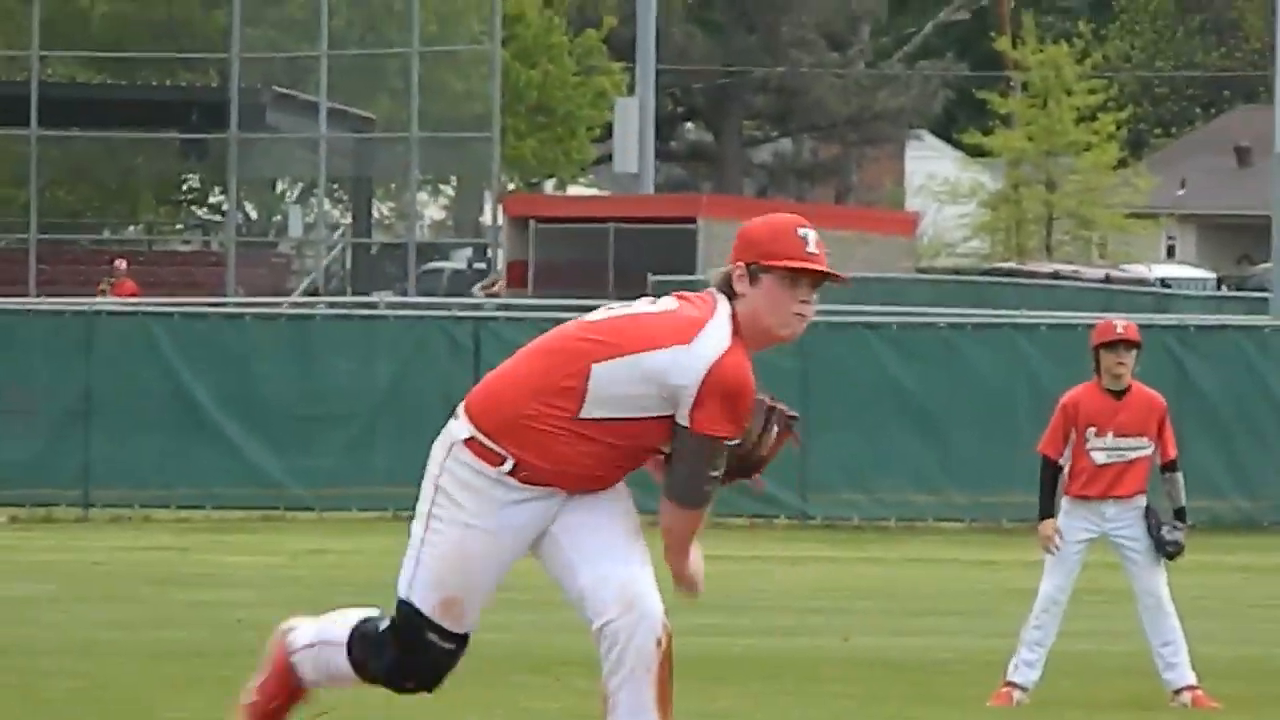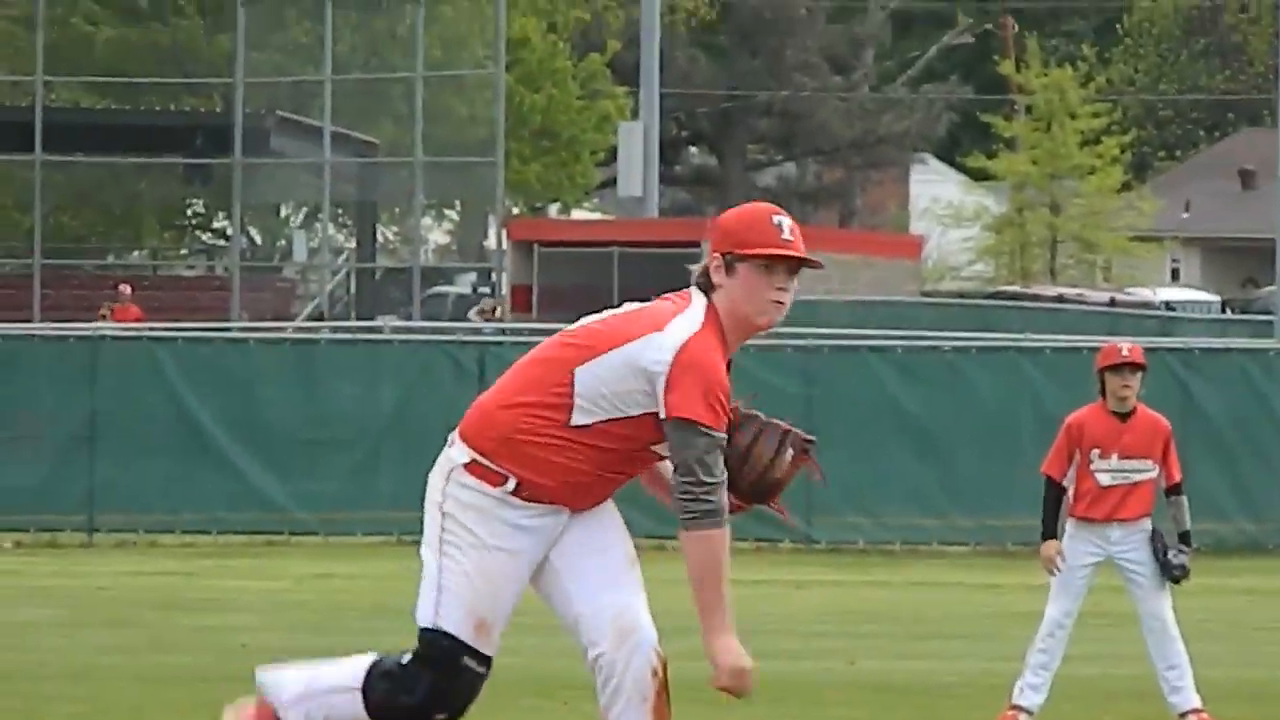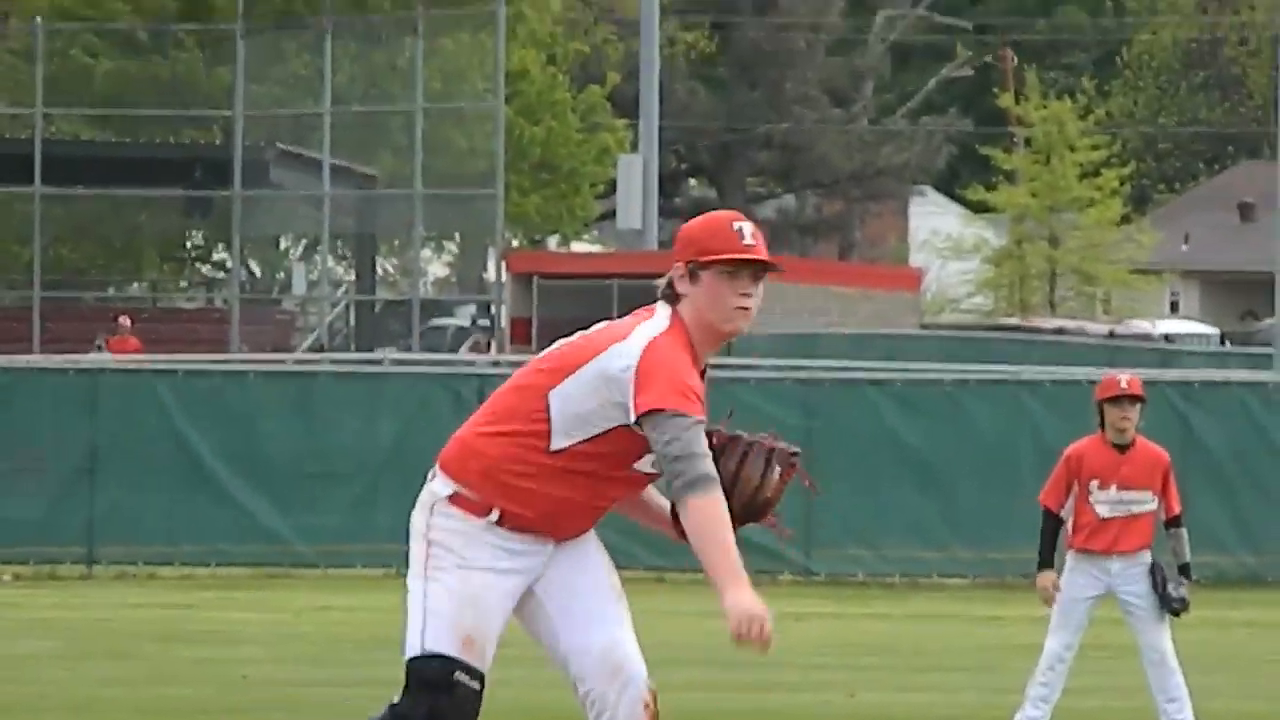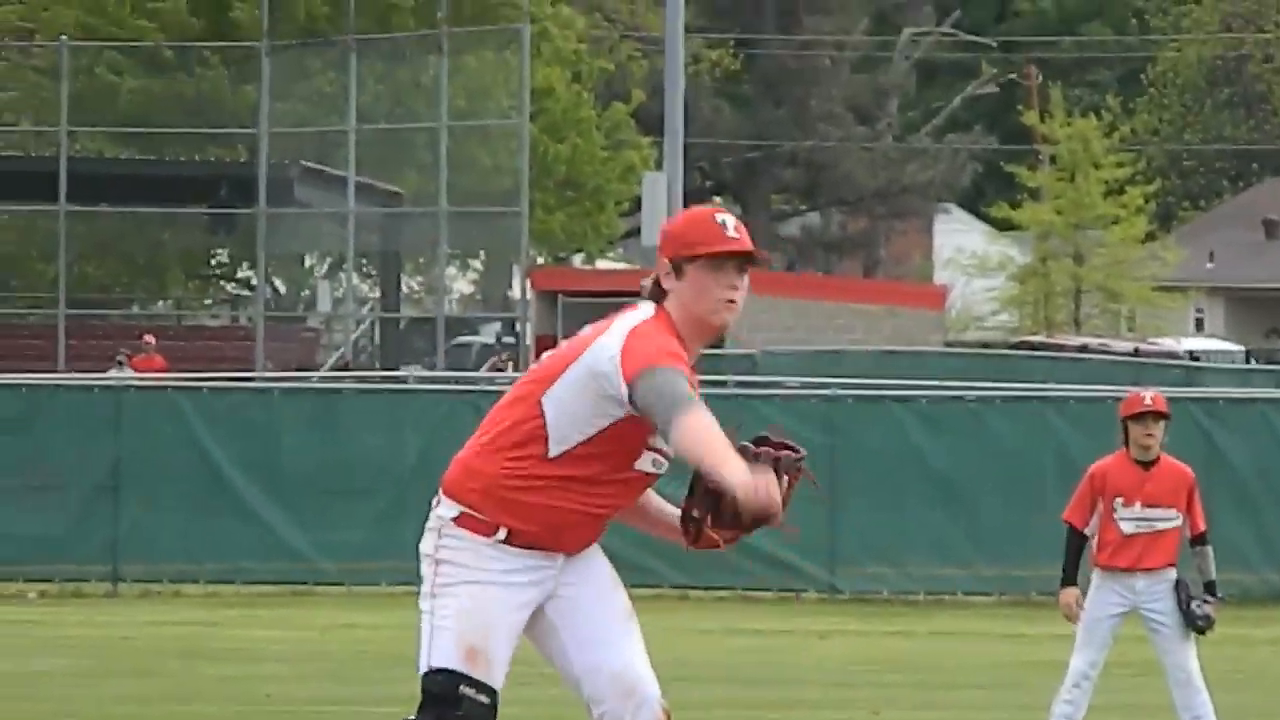
dt=0.1s
person 1, frame 1
left shoulder: (697, 318)
right shoulder: (723, 367)
right elbow: (687, 491)
left wrist: (707, 456)
right wrist: (680, 558)
right hip: (494, 470)
left knee: (639, 620)
right knee: (418, 654)
right ankle: (301, 653)
person 1, frame 2
left shoulder: (686, 321)
right shoulder: (697, 350)
right elbow: (698, 501)
left wrist: (708, 464)
right wrist: (719, 633)
left hip: (576, 505)
right hip: (488, 490)
left knee: (632, 649)
person 1, frame 3
left shoulder: (672, 355)
right shoulder: (661, 353)
right elbow: (689, 476)
left wrist: (679, 524)
right wrist: (734, 587)
left hip: (561, 538)
right hip: (474, 523)
person 1, frame 4
left shoulder: (667, 357)
right shoulder: (642, 336)
right elbow: (679, 414)
left wrist: (688, 529)
right wrist: (740, 477)
left hip: (568, 555)
right hip: (480, 542)
person 2, frame 1
left shoulder: (1154, 404)
right shoulder: (1074, 402)
left elbow: (1169, 462)
right elbow: (1051, 460)
left wrist: (1180, 516)
right wrist: (1046, 516)
left hip: (1131, 511)
right hip: (1079, 510)
left knee: (1156, 597)
right knee: (1051, 595)
left ankle: (1184, 685)
right ankle: (1017, 682)
person 2, frame 2
left shoulder: (1158, 427)
right shoulder: (1078, 423)
left elbow: (1173, 485)
right elbow: (1054, 480)
left wrist: (1184, 540)
right wrist: (1048, 537)
left hip: (1136, 534)
right hip: (1084, 533)
left knee: (1161, 620)
right knee: (1056, 618)
person 2, frame 3
left shoulder: (1158, 459)
right shoulder: (1077, 455)
left elbow: (1173, 518)
right elbow: (1053, 512)
left wrist: (1184, 572)
right wrist: (1045, 567)
left hip: (1136, 567)
right hip: (1083, 566)
left knee: (1161, 653)
right knee: (1057, 651)
person 2, frame 4
left shoulder: (1182, 476)
right shoulder: (1102, 472)
left elbow: (1198, 535)
right elbow: (1077, 529)
left wrist: (1209, 591)
right wrist: (1068, 584)
left hip: (1161, 584)
right hip: (1109, 583)
left knee: (1185, 671)
right knee: (1082, 670)
